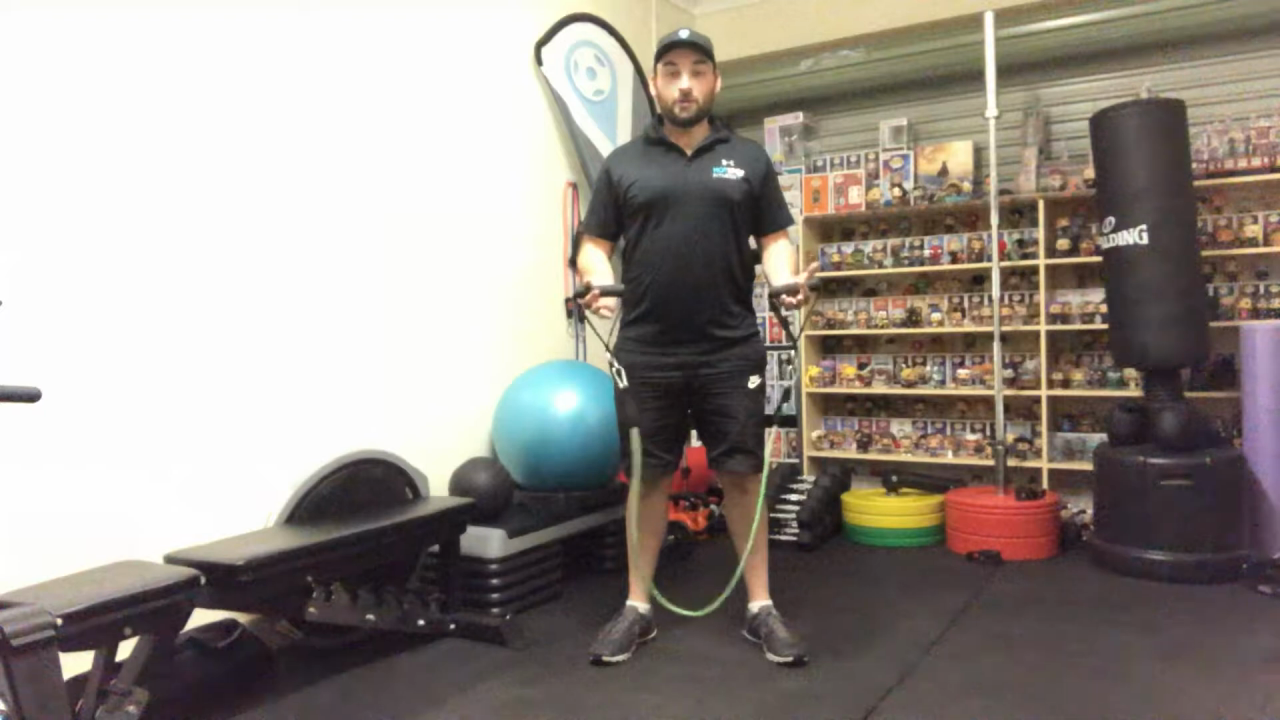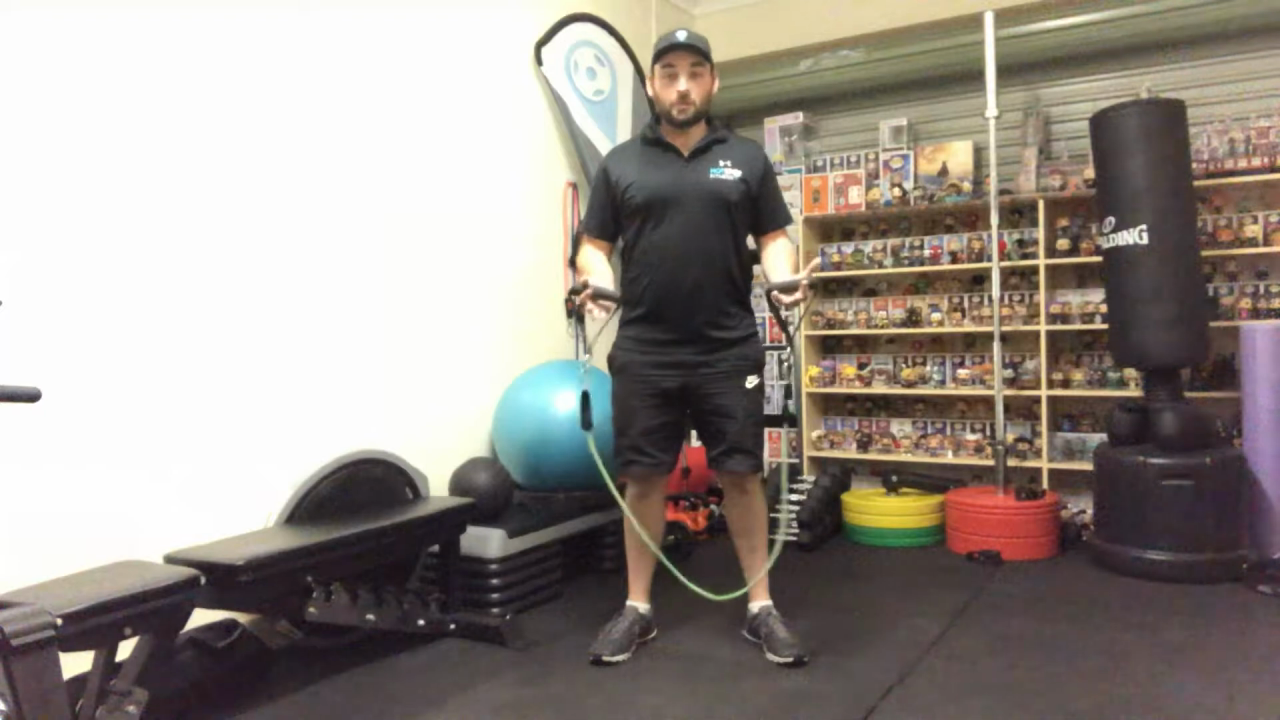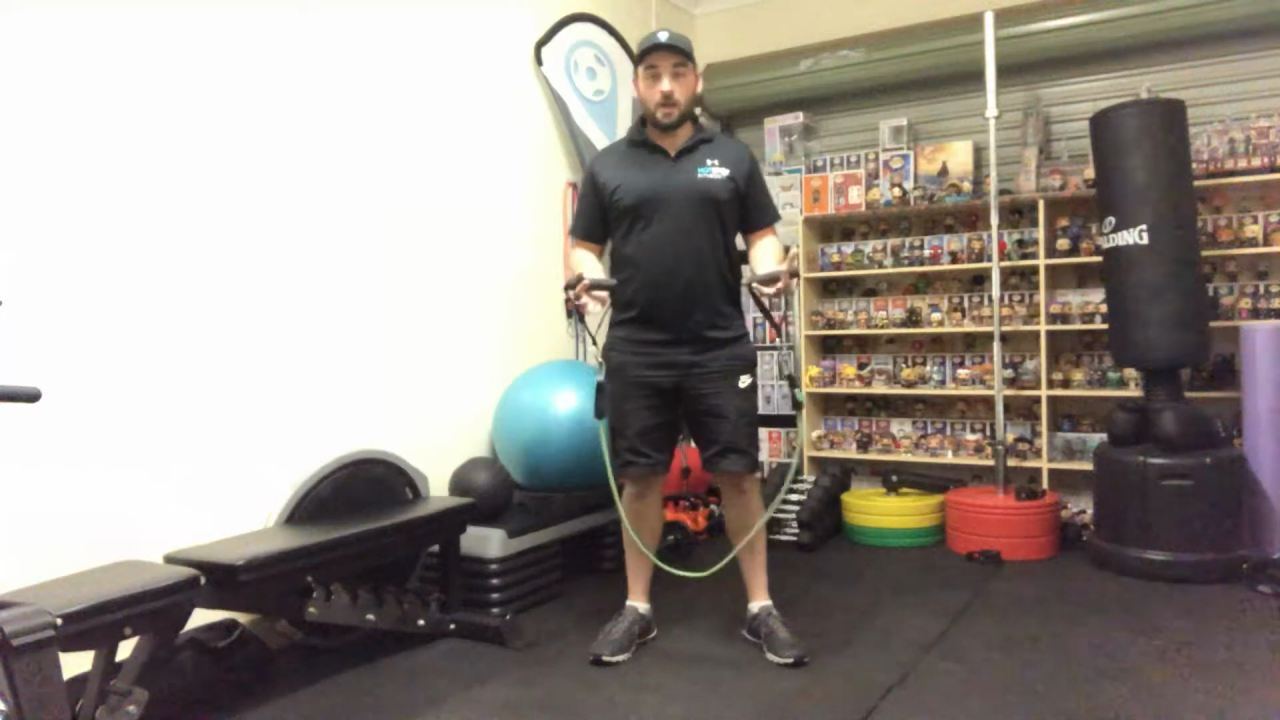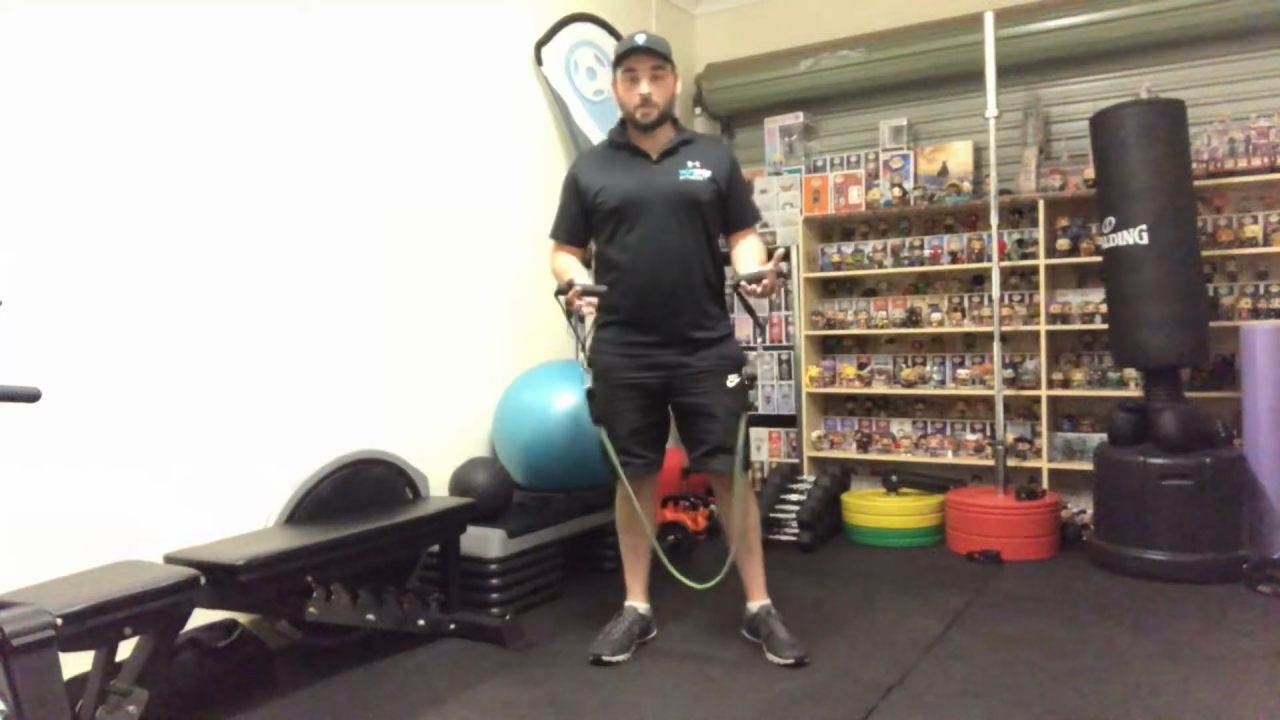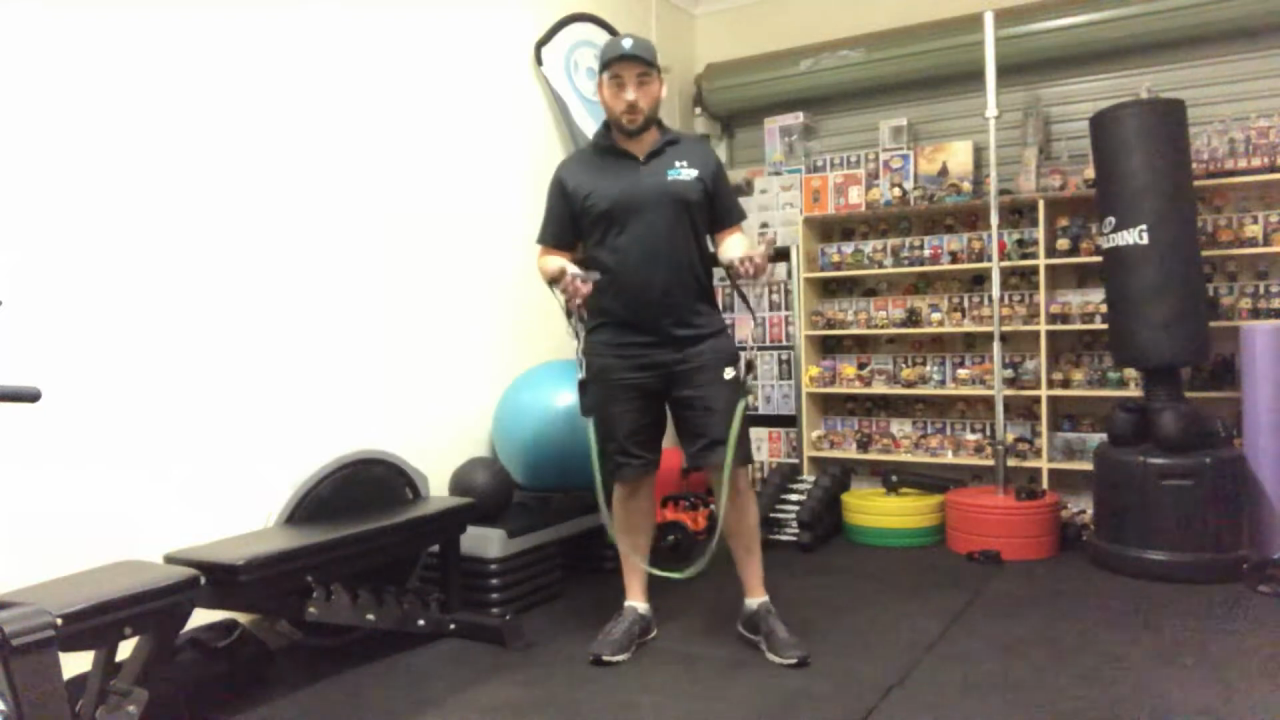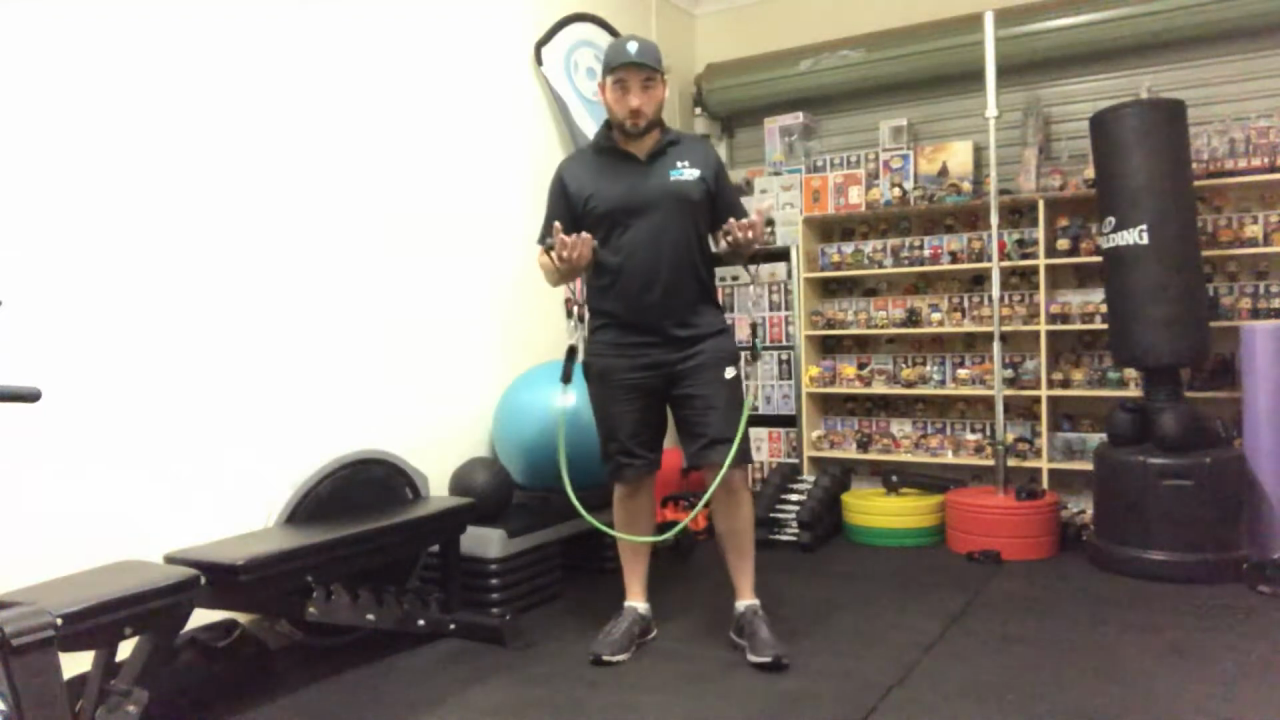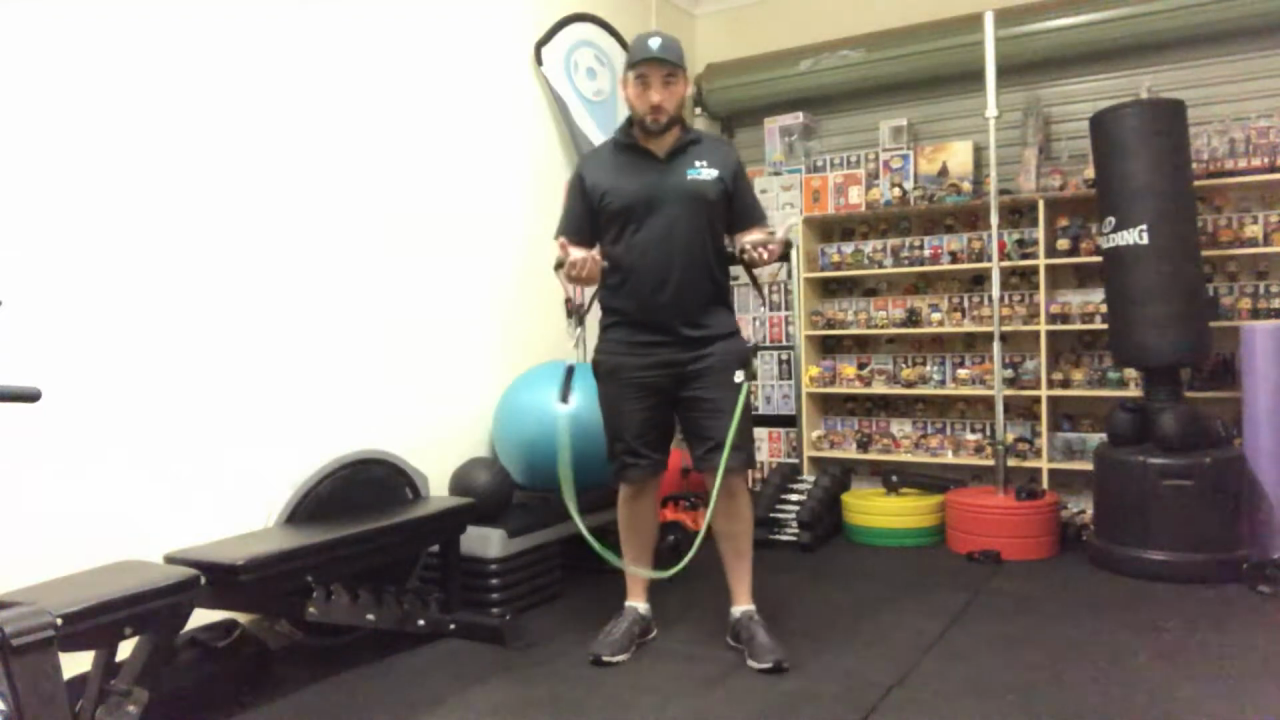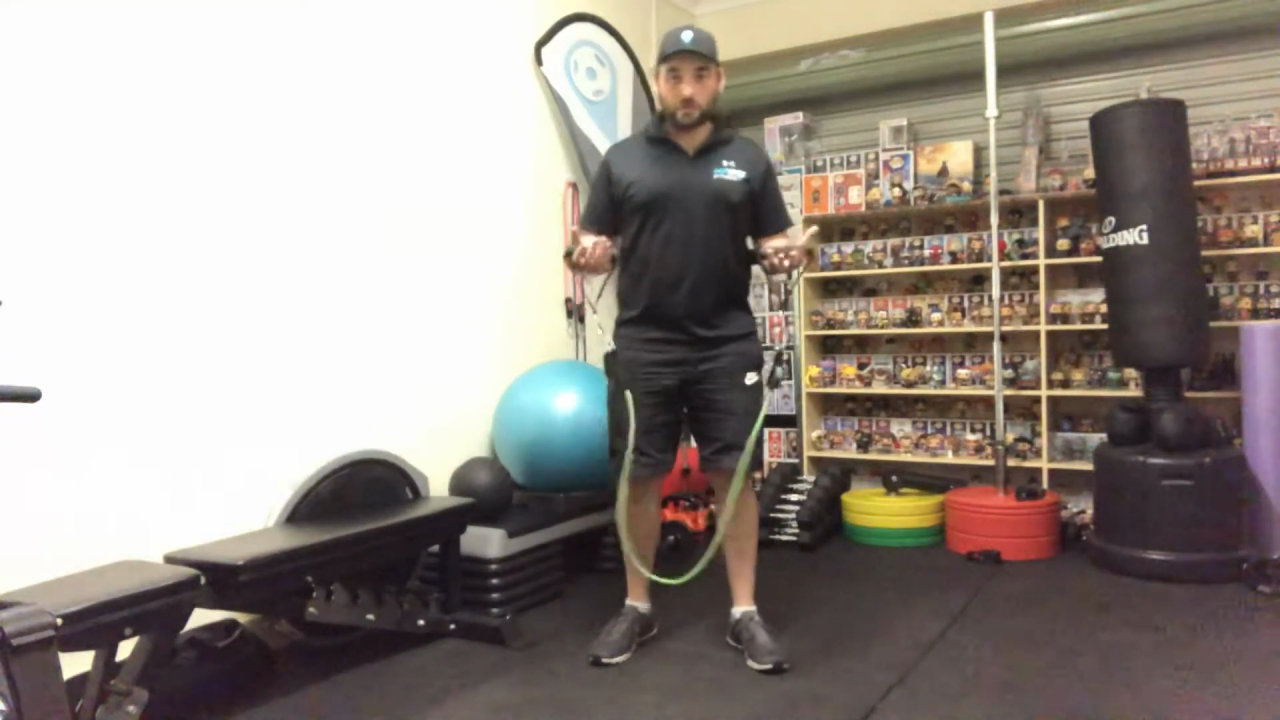
dt=0.2s
person 1, frame 1
left shoulder: (748, 159)
right shoulder: (624, 163)
left elbow: (774, 238)
right elbow: (594, 244)
left wrist: (786, 280)
right wrist: (598, 284)
left hip: (730, 349)
right hip: (646, 350)
left knee: (742, 474)
right knee: (647, 476)
left ankle: (760, 608)
right ankle: (638, 608)
person 1, frame 2
left shoulder: (746, 159)
right shoulder: (621, 163)
left elbow: (773, 236)
right elbow: (594, 244)
left wrist: (784, 278)
right wrist: (595, 281)
left hip: (728, 349)
right hip: (644, 350)
left knee: (742, 473)
right knee: (643, 476)
left ankle: (760, 608)
right ankle: (638, 608)
person 1, frame 3
left shoulder: (732, 158)
right shoulder: (608, 166)
left elbow: (761, 234)
right elbow: (583, 245)
left wrist: (771, 270)
right wrist: (589, 278)
left hip: (720, 348)
right hip: (636, 350)
left knee: (738, 473)
right knee: (640, 477)
left ankle: (760, 609)
right ankle: (637, 608)
person 1, frame 4
left shoulder: (713, 158)
right shoulder: (590, 168)
left elbow: (742, 235)
right elbow: (565, 251)
left wrist: (754, 270)
right wrist: (575, 283)
left hip: (706, 347)
right hip: (623, 352)
left knee: (728, 472)
right knee: (633, 478)
left ankle: (758, 607)
right ankle: (637, 608)
person 1, frame 5
left shoulder: (698, 158)
right shoulder: (576, 172)
left elbow: (726, 232)
right elbow: (551, 254)
left wrist: (742, 257)
right wrist: (563, 275)
left hip: (700, 341)
right hip: (617, 352)
left knee: (728, 468)
right knee: (630, 477)
left ankle: (757, 605)
right ankle: (636, 608)
person 1, frame 6
left shoulder: (699, 157)
right shoulder: (576, 172)
left elbow: (732, 233)
right elbow: (550, 264)
left wrist: (747, 236)
right wrist: (563, 260)
left hip: (701, 340)
right hip: (619, 351)
left knee: (726, 468)
right knee: (631, 476)
left ankle: (747, 607)
right ankle: (636, 608)
person 1, frame 7
left shoulder: (720, 158)
right shoulder: (595, 168)
left elbow: (750, 234)
right elbow: (573, 259)
left wrist: (762, 249)
right wrist: (577, 268)
left hip: (712, 343)
right hip: (629, 349)
left knee: (728, 473)
right knee: (636, 477)
left ankle: (743, 613)
right ankle: (637, 609)
person 1, frame 8
left shoulder: (748, 159)
right shoulder: (623, 159)
left elbow: (773, 241)
right elbow: (594, 243)
left wrist: (784, 255)
right wrist: (589, 255)
left hip: (727, 343)
right hip: (644, 343)
left knee: (734, 474)
right knee: (641, 475)
left ankle: (744, 613)
right ankle: (637, 607)
